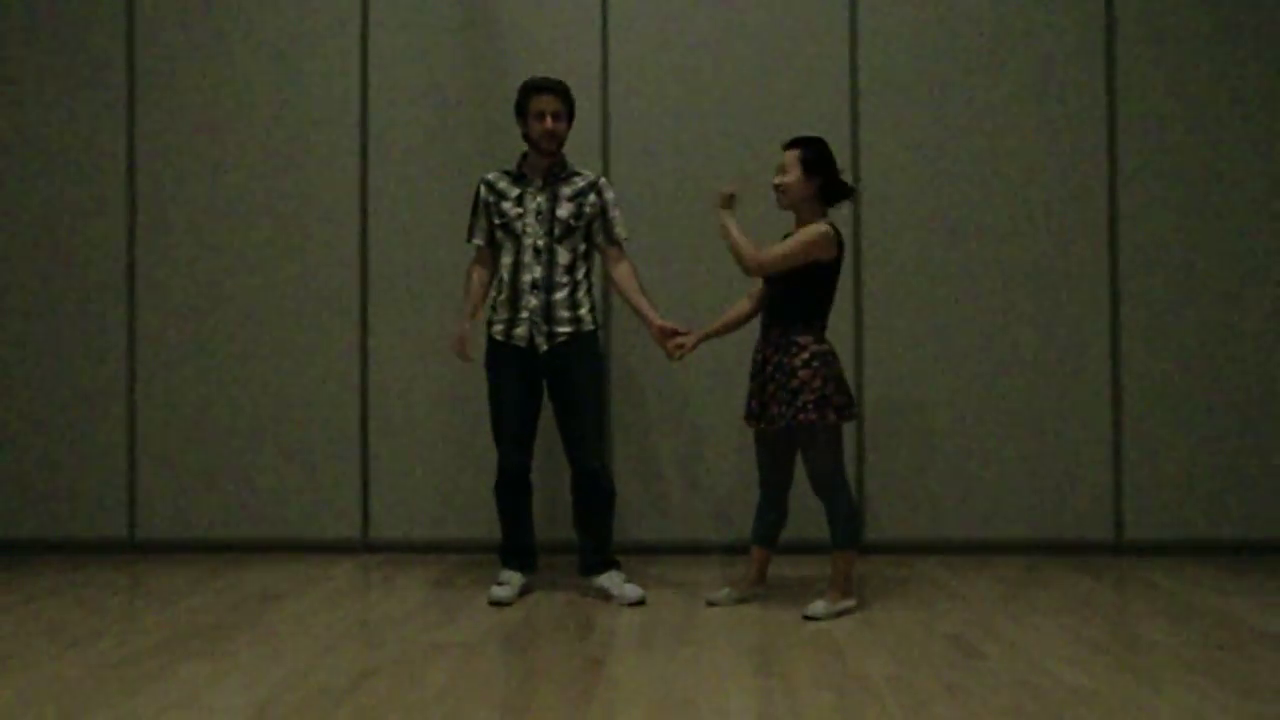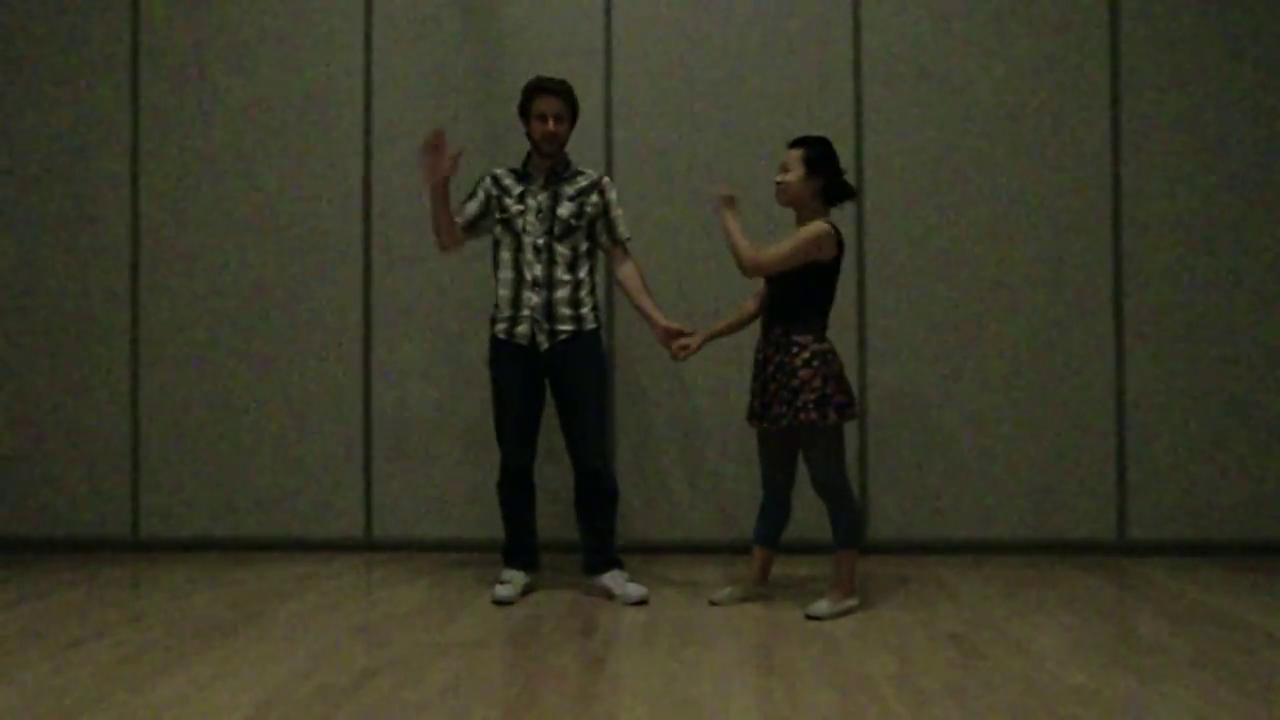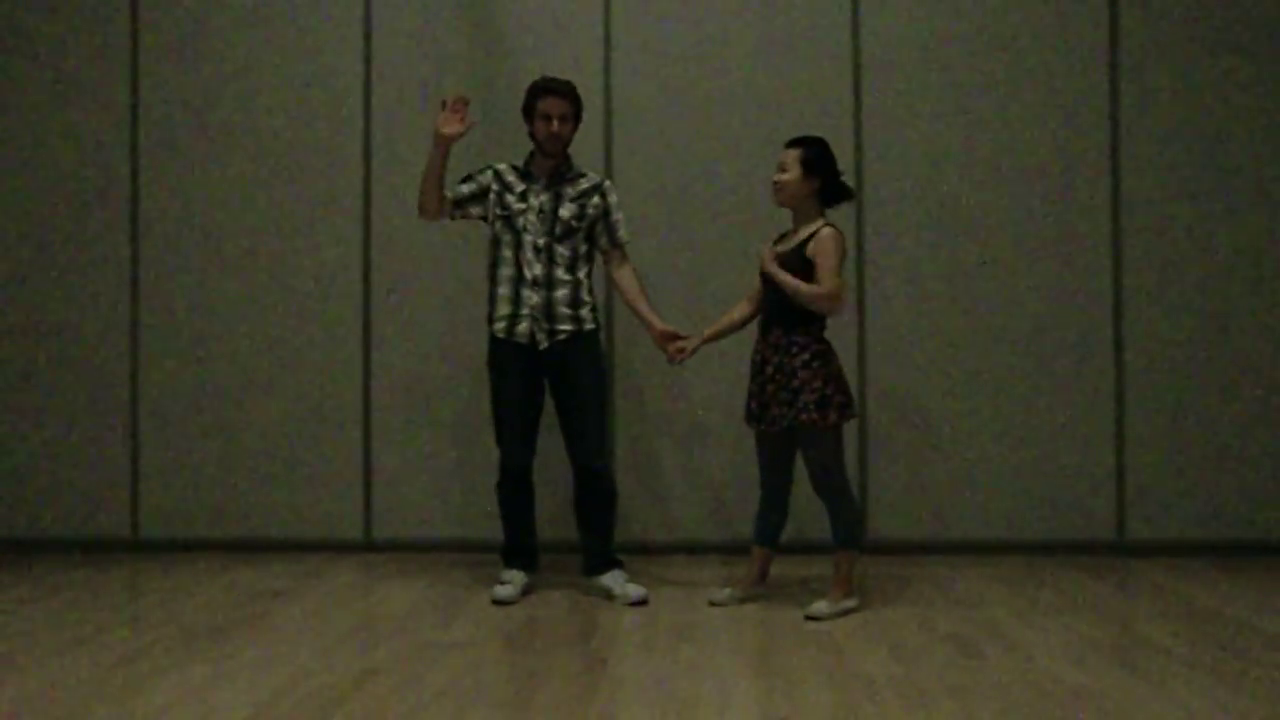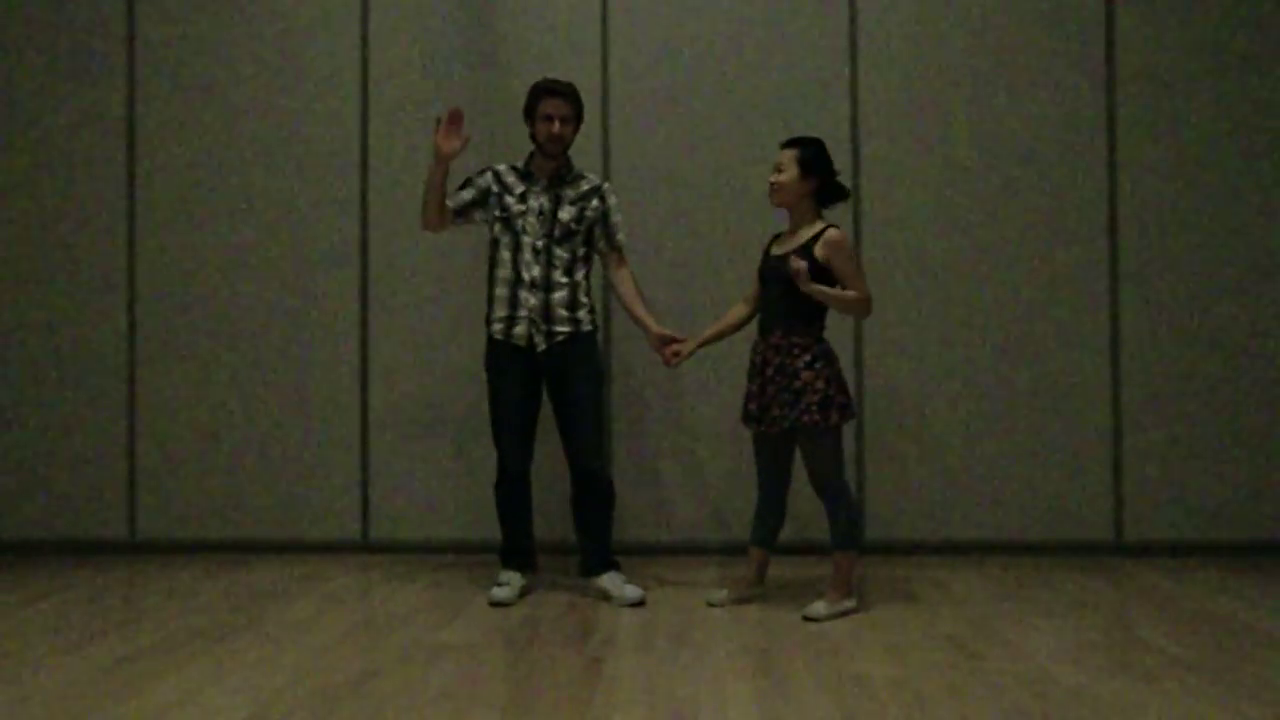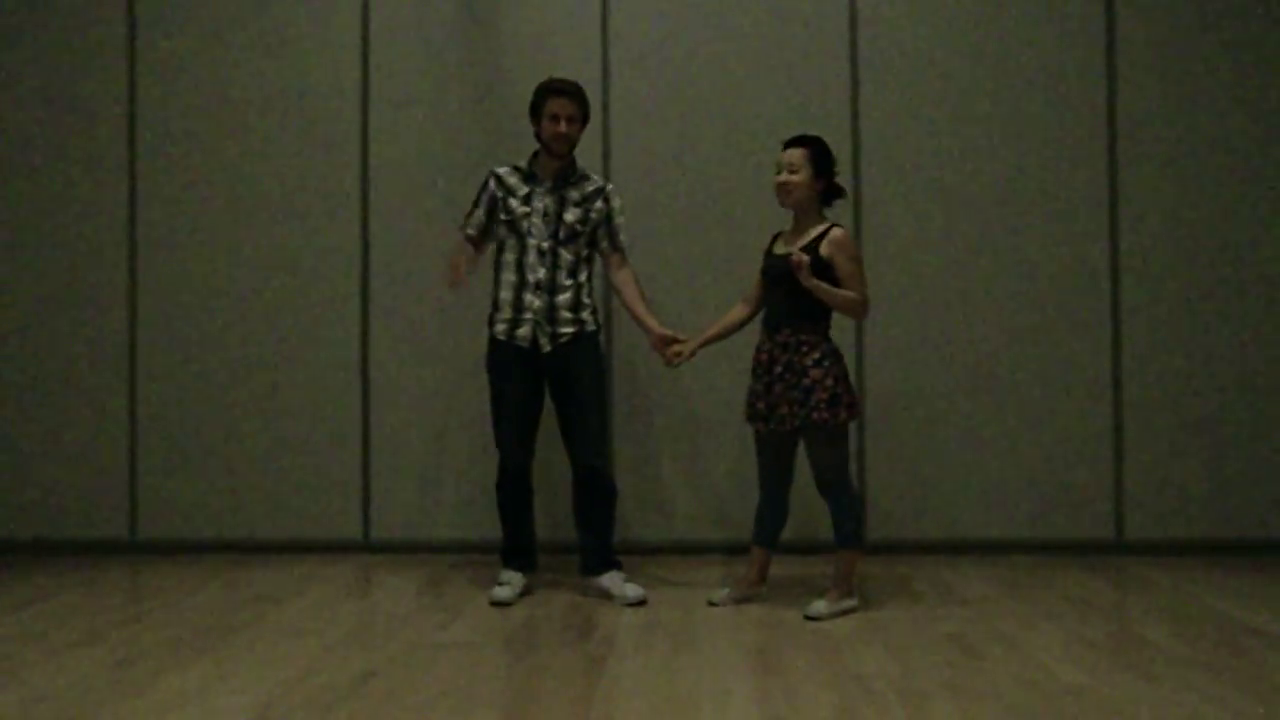
dt=0.2s
person 1, frame 1
left shoulder: (591, 189)
right shoulder: (492, 189)
left elbow: (616, 261)
right elbow: (481, 264)
left wrist: (652, 318)
right wrist: (466, 319)
left hip: (574, 339)
right hip: (509, 341)
left knee: (589, 457)
right knee: (512, 460)
left ankle: (600, 566)
right ankle: (515, 566)
person 1, frame 2
left shoulder: (594, 188)
right shoulder: (496, 185)
left elbow: (620, 259)
right elbow: (448, 239)
left wrist: (656, 318)
right wrist: (438, 185)
left hip: (576, 338)
right hip: (512, 340)
left knee: (591, 457)
right knee: (515, 458)
left ankle: (603, 566)
right ankle: (518, 565)
person 1, frame 3
left shoulder: (595, 190)
right shoulder: (497, 181)
left elbow: (618, 262)
right elbow: (431, 209)
left wrist: (653, 323)
right wrist: (442, 145)
left hip: (576, 339)
right hip: (512, 339)
left knee: (591, 457)
right knee: (514, 459)
left ankle: (603, 566)
right ankle: (518, 565)
person 1, frame 4
left shoulder: (593, 193)
right shoulder: (495, 181)
left elbow: (615, 264)
right elbow: (435, 222)
left wrist: (650, 325)
right wrist: (440, 162)
left hip: (573, 340)
right hip: (509, 340)
left knee: (589, 459)
right knee: (512, 460)
left ankle: (601, 567)
right ankle: (516, 566)
person 1, frame 5
left shoulder: (598, 193)
right shoulder: (501, 182)
left elbow: (617, 265)
right elbow: (474, 245)
left wrist: (652, 326)
right wrist: (459, 263)
left hip: (576, 341)
right hip: (512, 341)
left knee: (592, 459)
right knee: (514, 460)
left ankle: (602, 566)
right ankle: (516, 566)
person 2, frame 1
left shoulder: (821, 236)
right shoulder: (794, 240)
left elbow: (753, 264)
right elbow: (755, 300)
left wrist: (727, 216)
right wrist: (699, 336)
left hip: (808, 366)
right hip: (773, 365)
left knee: (827, 480)
right knee: (772, 482)
left ankle: (842, 588)
right ankle: (754, 577)
person 2, frame 2
left shoulder: (822, 235)
right shoulder: (793, 237)
left elbow: (751, 264)
right elbow: (758, 301)
left wrist: (728, 215)
right wrist: (702, 337)
left hip: (808, 366)
right hip: (774, 364)
left knee: (829, 480)
right knee: (775, 481)
left ankle: (845, 588)
right ankle: (756, 577)
person 2, frame 3
left shoulder: (826, 238)
right shoulder: (781, 241)
left elbow: (829, 301)
right elbow: (752, 304)
left wrist: (779, 274)
right wrist: (698, 340)
left hip: (808, 366)
right hip: (771, 365)
left knee: (829, 480)
right knee: (773, 481)
left ankle: (844, 589)
right ankle: (755, 577)
person 2, frame 4
left shoulder: (830, 240)
right shoulder: (775, 243)
left elbow: (862, 304)
right elbow: (748, 306)
left wrist: (810, 286)
right wrist: (694, 343)
left hip: (808, 366)
right hip: (768, 366)
left knee: (828, 481)
right knee: (770, 483)
left ankle: (843, 590)
right ankle: (753, 579)
person 2, frame 5
left shoulder: (835, 239)
right shoulder: (776, 243)
left elbow: (859, 306)
right elbow: (748, 306)
left wrist: (811, 281)
right wrist: (696, 344)
left hip: (815, 365)
right hip: (771, 365)
left knee: (833, 481)
right knee: (772, 483)
left ankle: (844, 589)
right ankle: (754, 579)
